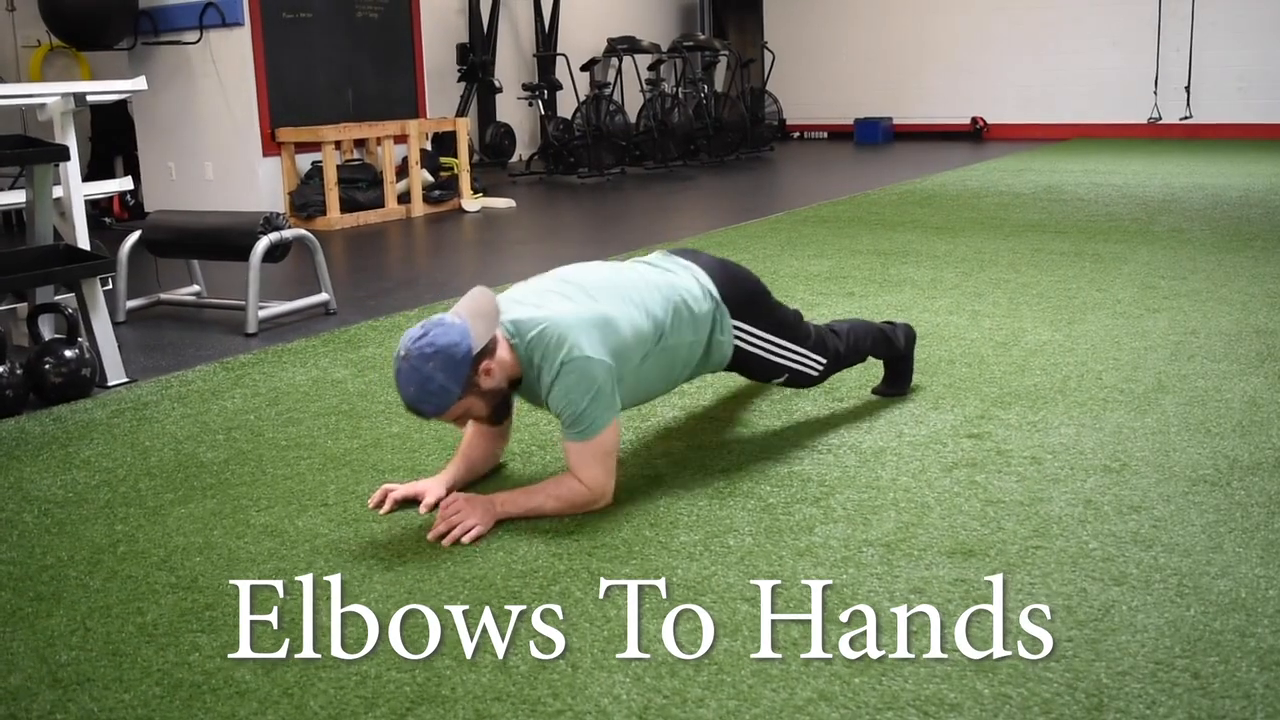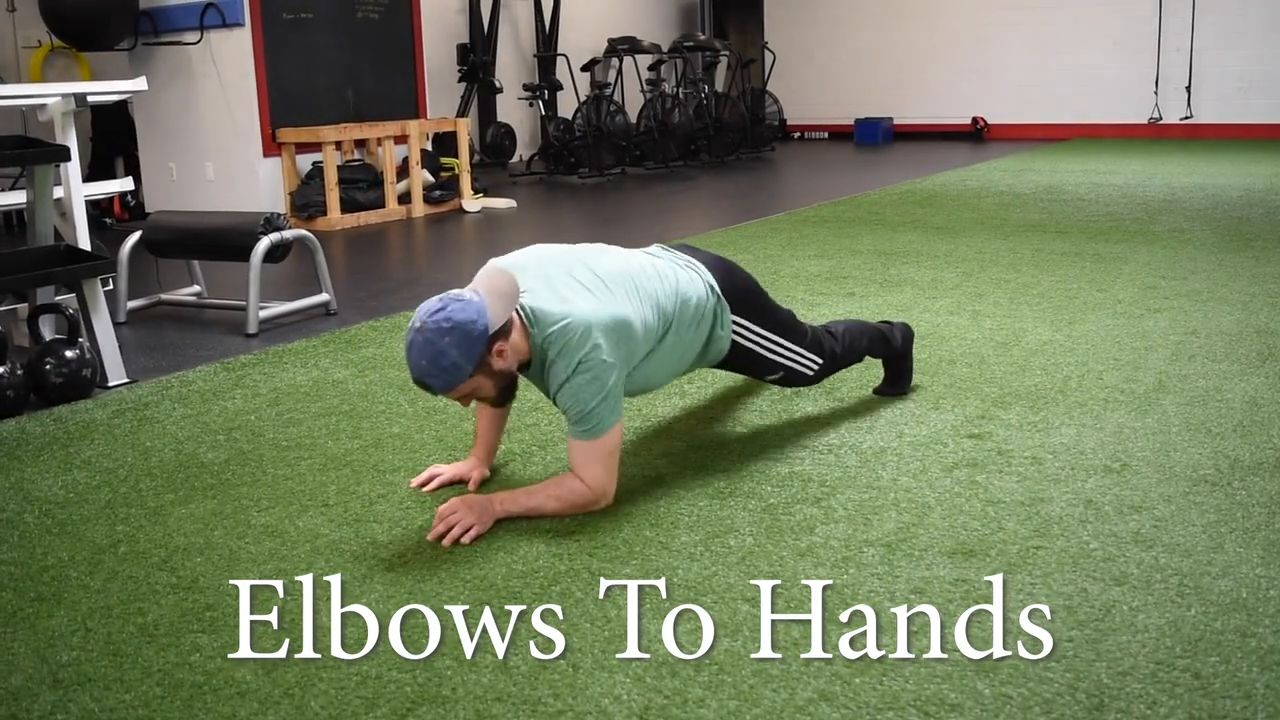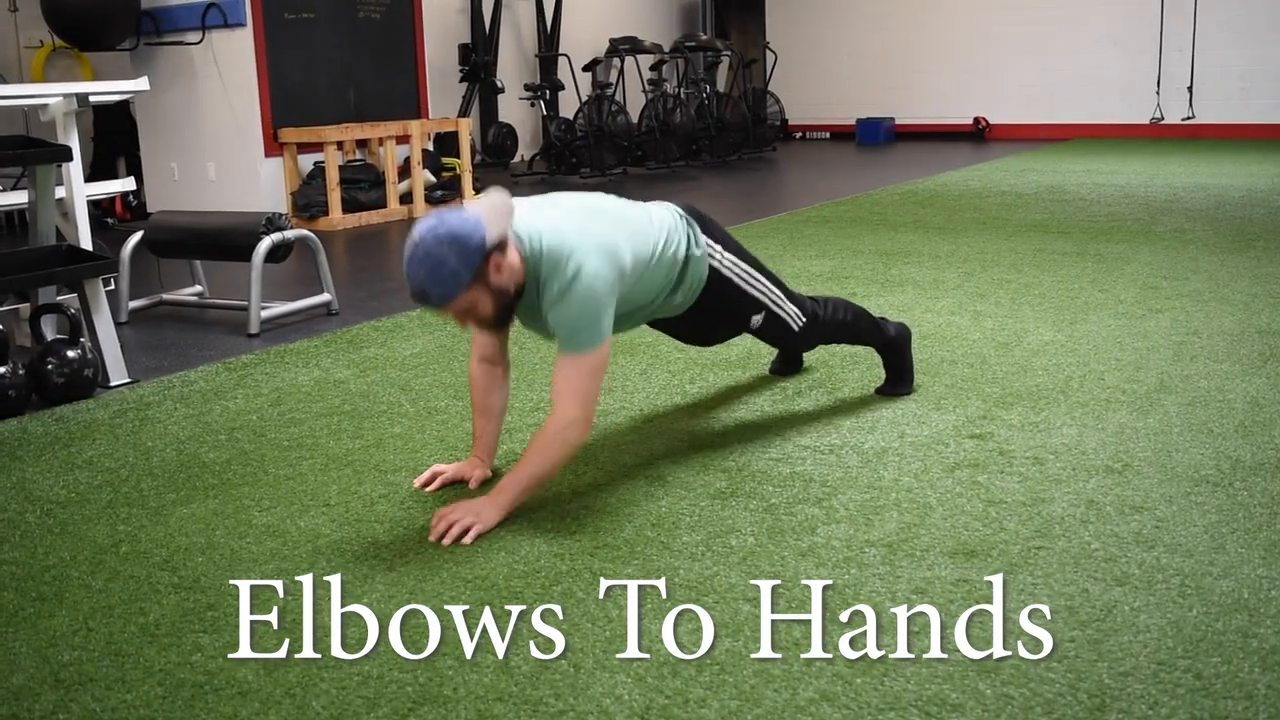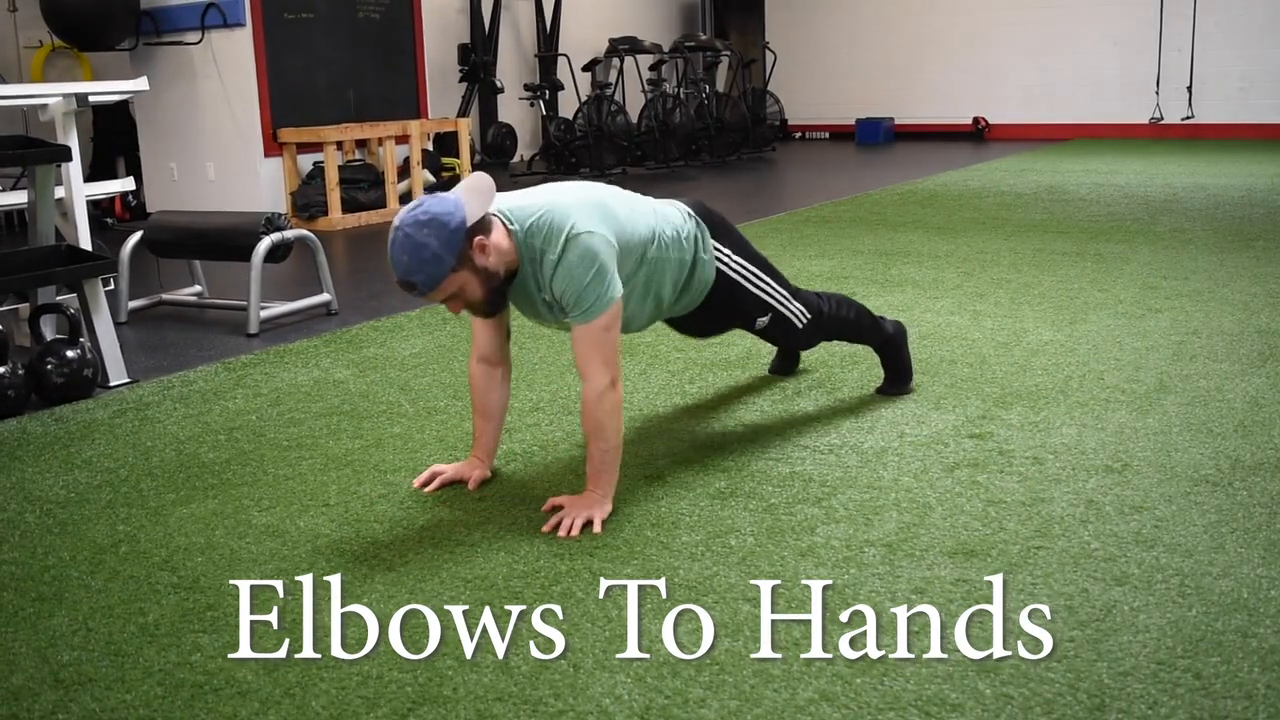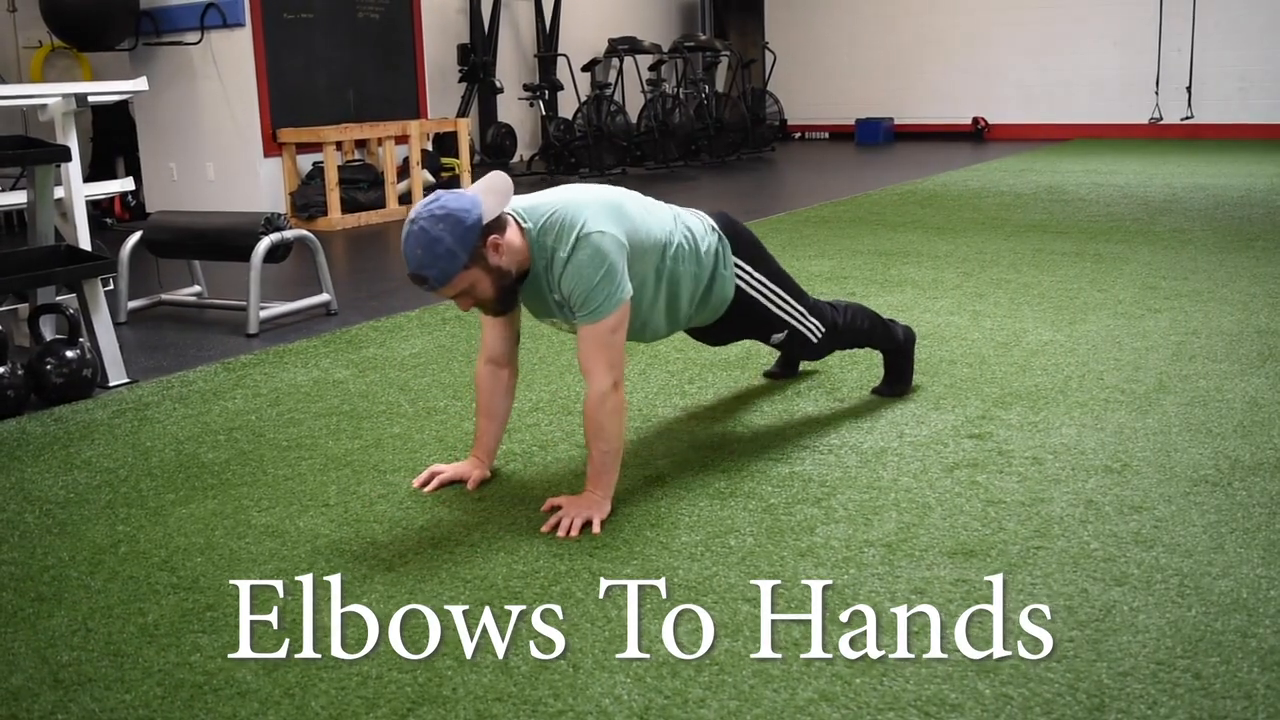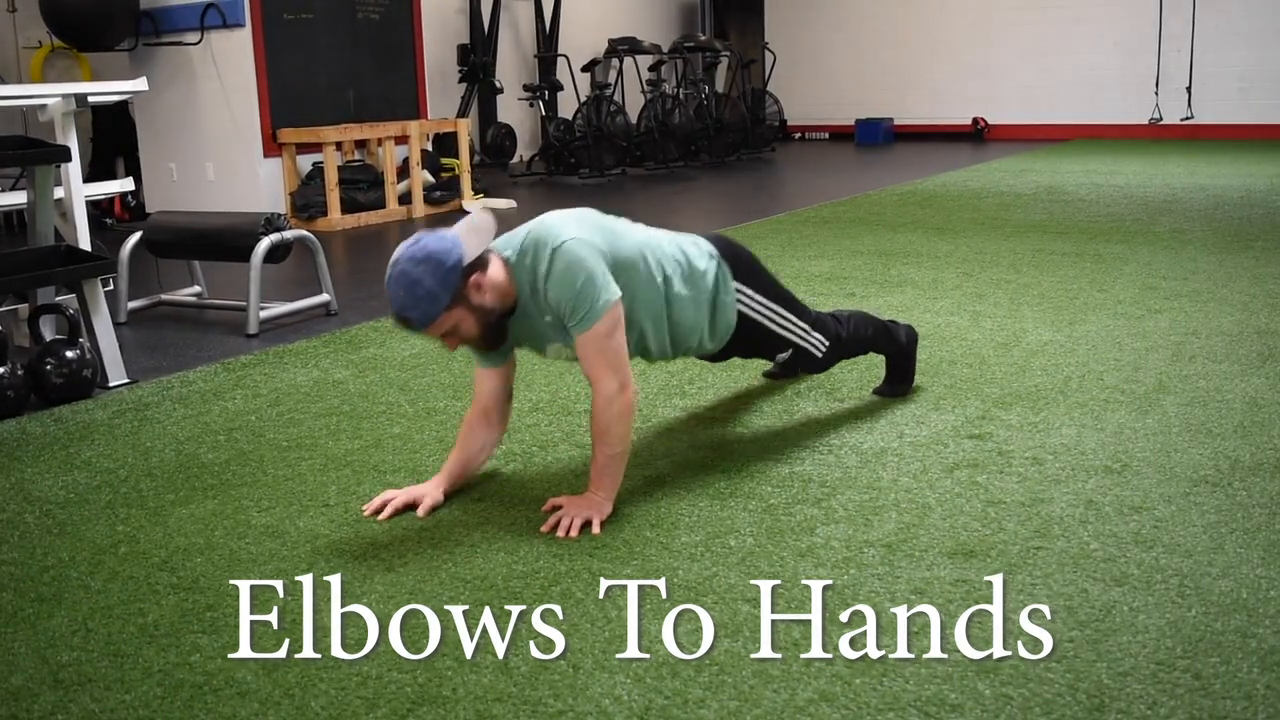
dt=0.4s
person 1, frame 1
left shoulder: (570, 358)
right shoulder: (486, 330)
left elbow: (594, 487)
right elbow: (492, 434)
left wrist: (491, 507)
right wrist: (450, 478)
left hip: (719, 308)
right hip: (673, 274)
left knee: (818, 356)
left ankle: (891, 340)
right ankle: (783, 319)
person 1, frame 2
left shoulder: (579, 351)
right shoulder: (492, 290)
left elbow: (595, 488)
right elbow: (502, 377)
left wrist: (492, 505)
right wrist: (479, 459)
left hip: (713, 306)
right hip: (666, 268)
left knee: (814, 357)
left ankle: (891, 341)
right ankle: (795, 332)
person 1, frame 3
left shoulder: (575, 273)
right shoulder: (481, 258)
left elbow: (573, 417)
right elbow: (488, 361)
left wrist: (499, 501)
right wrist: (480, 462)
left hip: (687, 254)
right hip: (647, 292)
left knee: (796, 321)
right knee: (717, 330)
left ankle: (888, 338)
right ankle: (791, 347)
person 1, frame 4
left shoulder: (573, 245)
right shoulder: (477, 246)
left elbow: (602, 382)
right elbow: (489, 361)
left wrist: (598, 495)
right wrist: (480, 459)
left hip: (700, 254)
right hip: (664, 280)
left knee: (803, 318)
right knee: (735, 328)
left ankle: (886, 336)
right ankle: (788, 352)
person 1, frame 5
left shoulder: (585, 247)
right shoulder: (493, 249)
left elbow: (604, 384)
right elbow: (497, 363)
left wrist: (598, 496)
right wrist: (479, 459)
left hip: (720, 265)
right hip: (678, 285)
left knee: (816, 332)
right knee: (760, 337)
left ankle: (894, 339)
right ankle: (789, 356)
person 1, frame 6
left shoulder: (562, 257)
right shoulder: (486, 306)
left elbow: (614, 390)
right elbow: (489, 416)
left wrist: (599, 496)
right wrist: (441, 480)
left hip: (717, 287)
right hip: (688, 315)
left knee: (819, 345)
left ankle: (894, 339)
right ankle: (783, 358)
